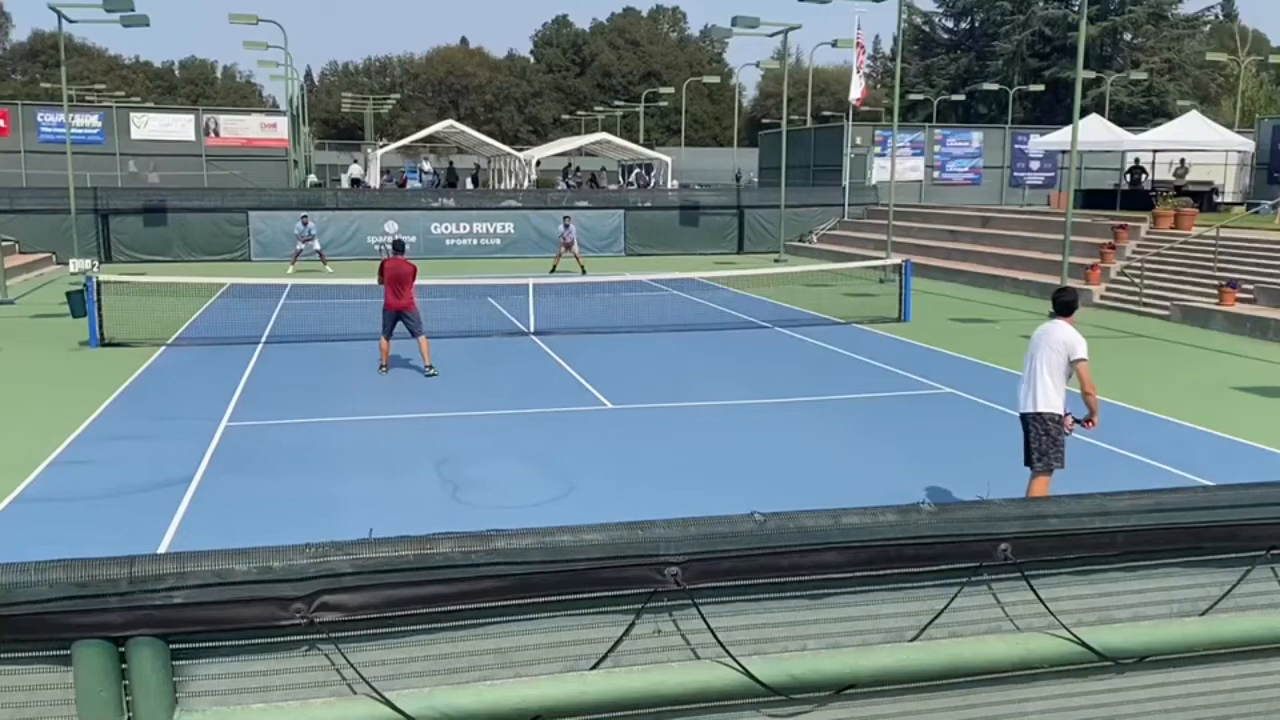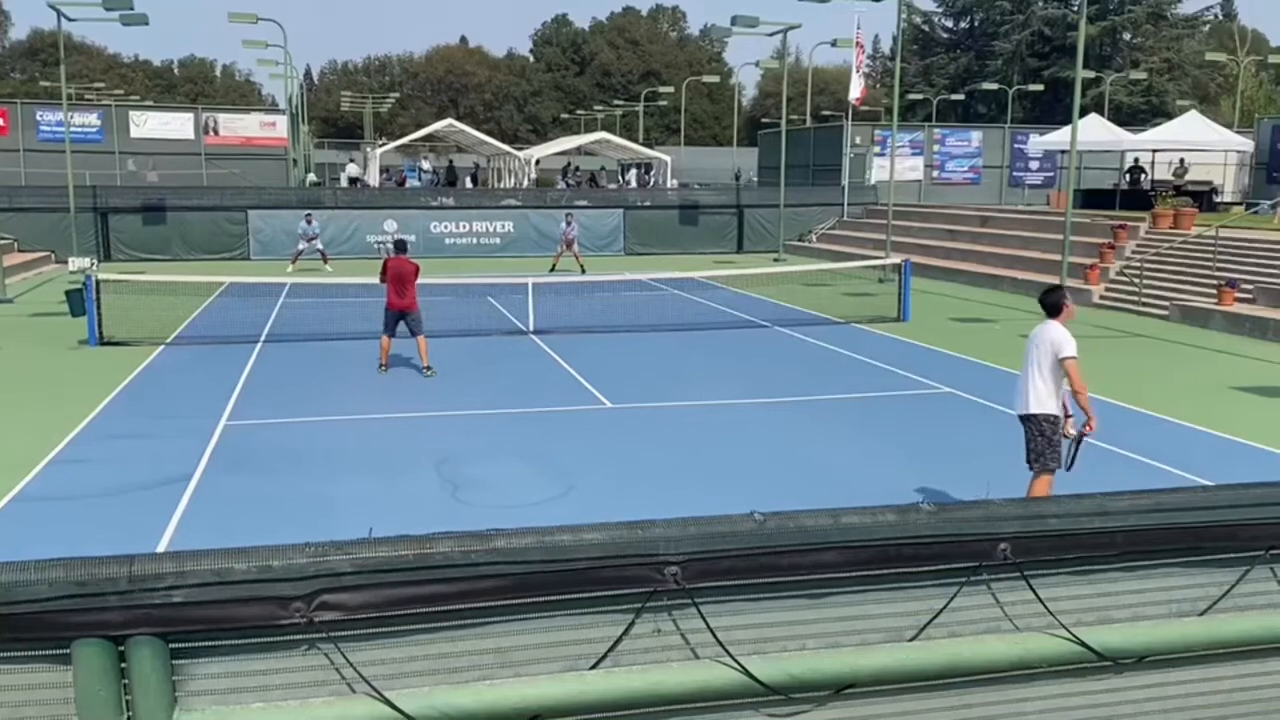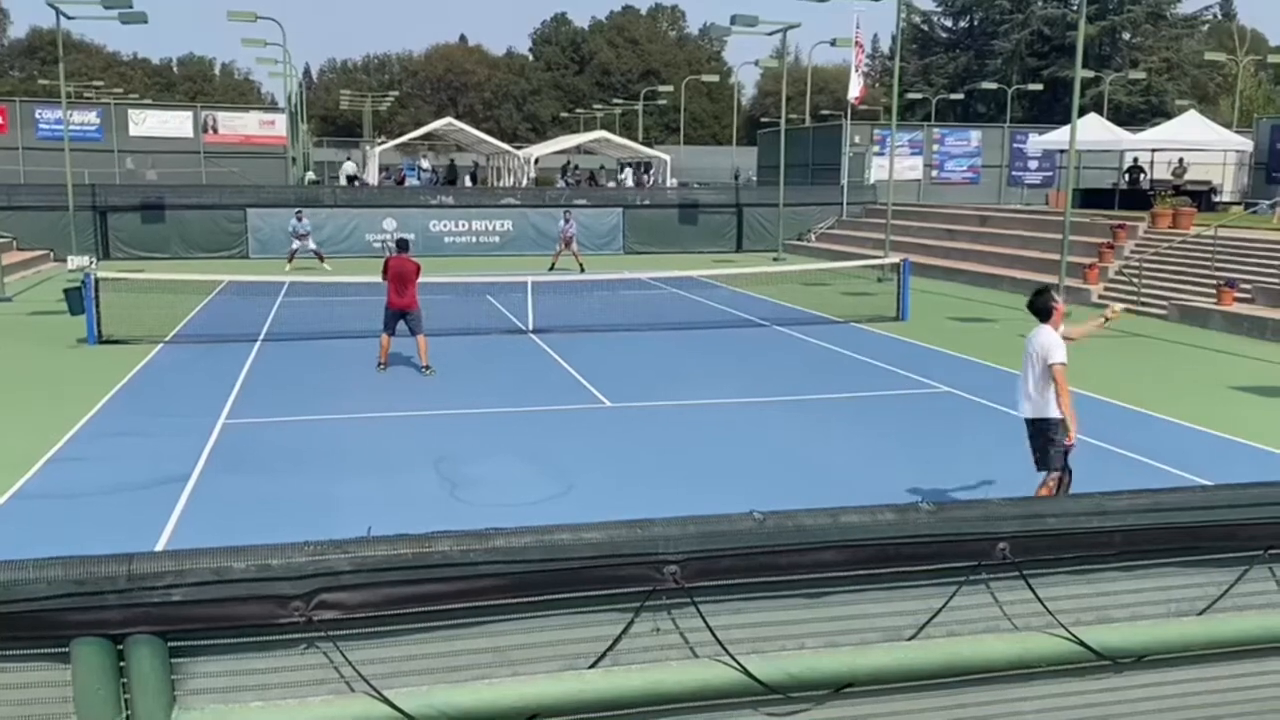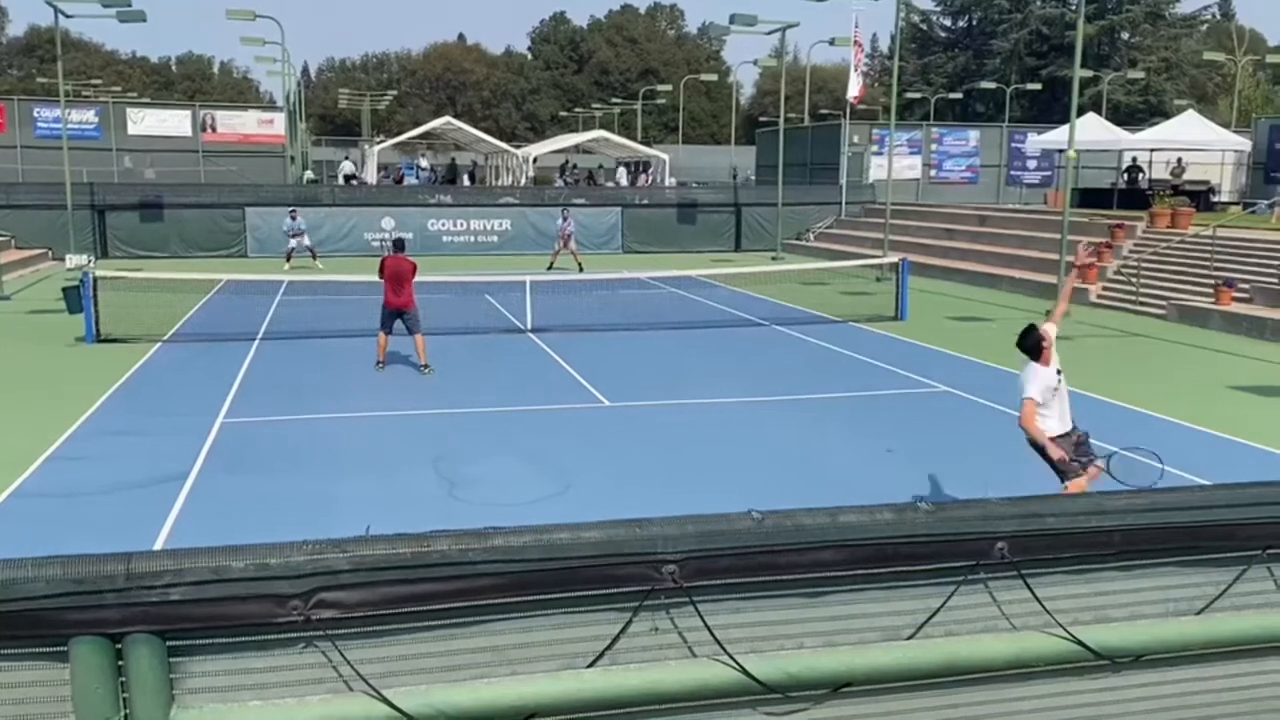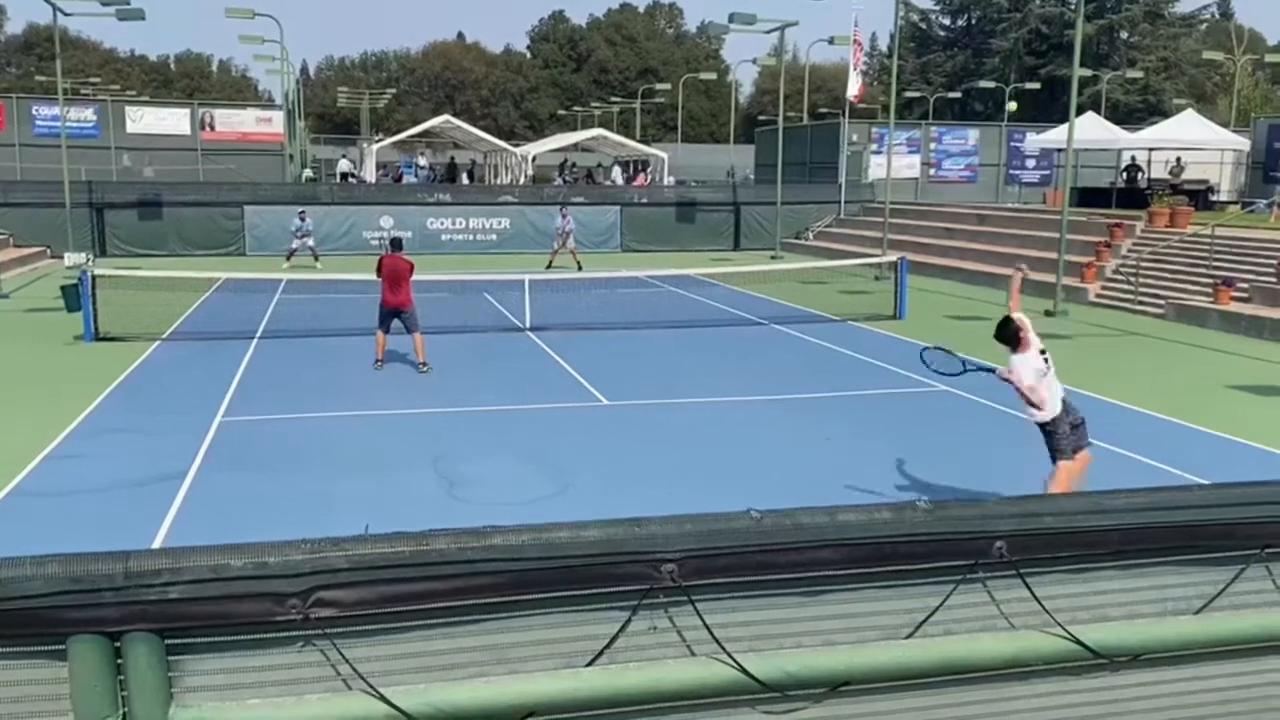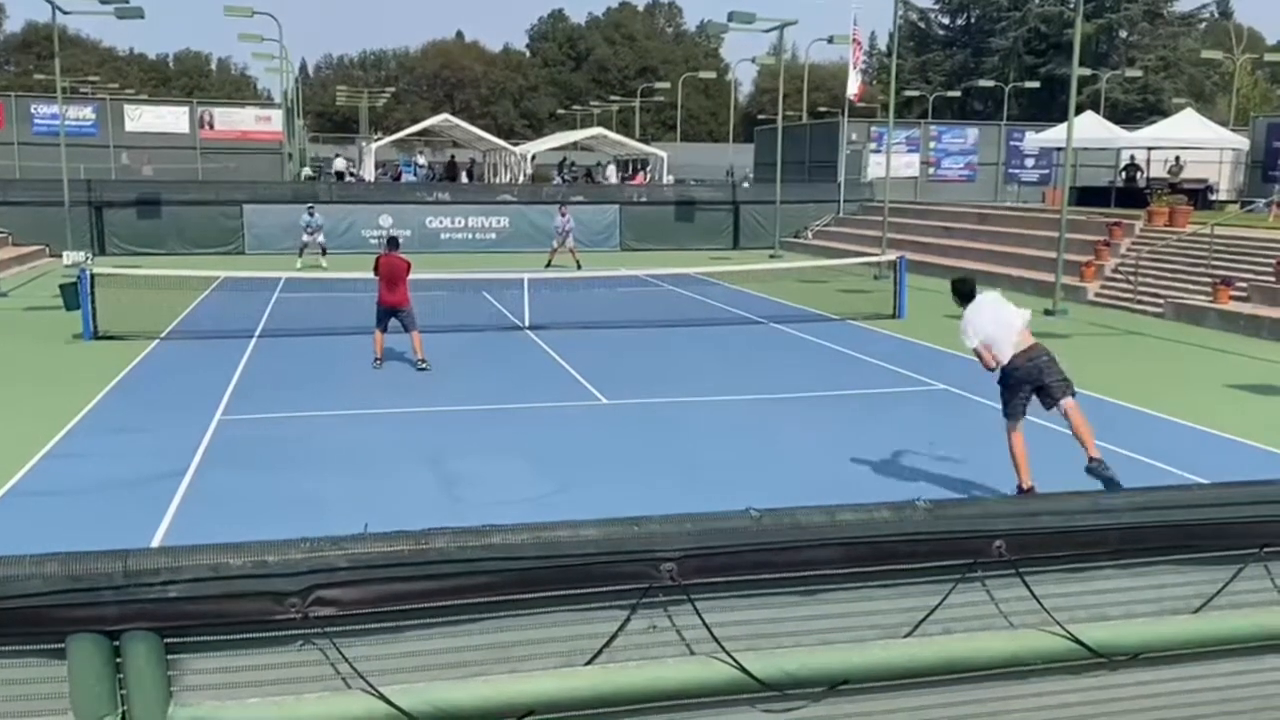
dt=0.3s
person 1, frame 1
left shoulder: (1042, 331)
right shoulder: (1074, 339)
right elbow: (1087, 388)
left wrist: (1065, 414)
right wrist: (1093, 413)
left hip: (1028, 407)
right hip: (1045, 411)
left knee: (1041, 468)
right knee: (1042, 471)
person 1, frame 2
left shoulder: (1041, 330)
right shoulder: (1063, 338)
right elbow: (1077, 387)
left wrist: (1068, 415)
right wrist: (1091, 416)
left hip: (1031, 407)
right hip: (1042, 411)
left knee: (1048, 467)
right knee: (1045, 471)
person 1, frame 3
left shoulder: (1043, 332)
right shoulder: (1052, 343)
left elbow: (1072, 333)
right elbow: (1061, 389)
left wrist: (1104, 319)
right wrist: (1070, 425)
left hip: (1038, 411)
right hip: (1046, 416)
left knee: (1061, 469)
right knee: (1056, 473)
person 1, frame 4
left shoulder: (1046, 338)
right shoulder: (1036, 378)
left elbow: (1060, 307)
right elbow: (1025, 420)
left wrist: (1077, 267)
right wrist: (1049, 447)
left hip: (1067, 428)
right hip: (1052, 436)
left knee: (1094, 469)
right knee: (1079, 484)
person 1, frame 5
left shoulder: (1019, 327)
right shoulder: (1020, 366)
left elbow: (1013, 305)
right elbow: (1039, 404)
left wrist: (1018, 275)
right wrist: (1014, 381)
left hip: (1060, 405)
right hip: (1051, 417)
left knee: (1082, 457)
right knee: (1064, 468)
person 1, frame 6
left shoulder: (967, 324)
right shoulder: (991, 298)
left elbow: (990, 364)
left wrist: (991, 359)
left hip: (1015, 369)
right hip: (1039, 356)
left knee: (1013, 429)
right knee: (1070, 408)
left ankle: (1026, 488)
right ankle: (1095, 461)
